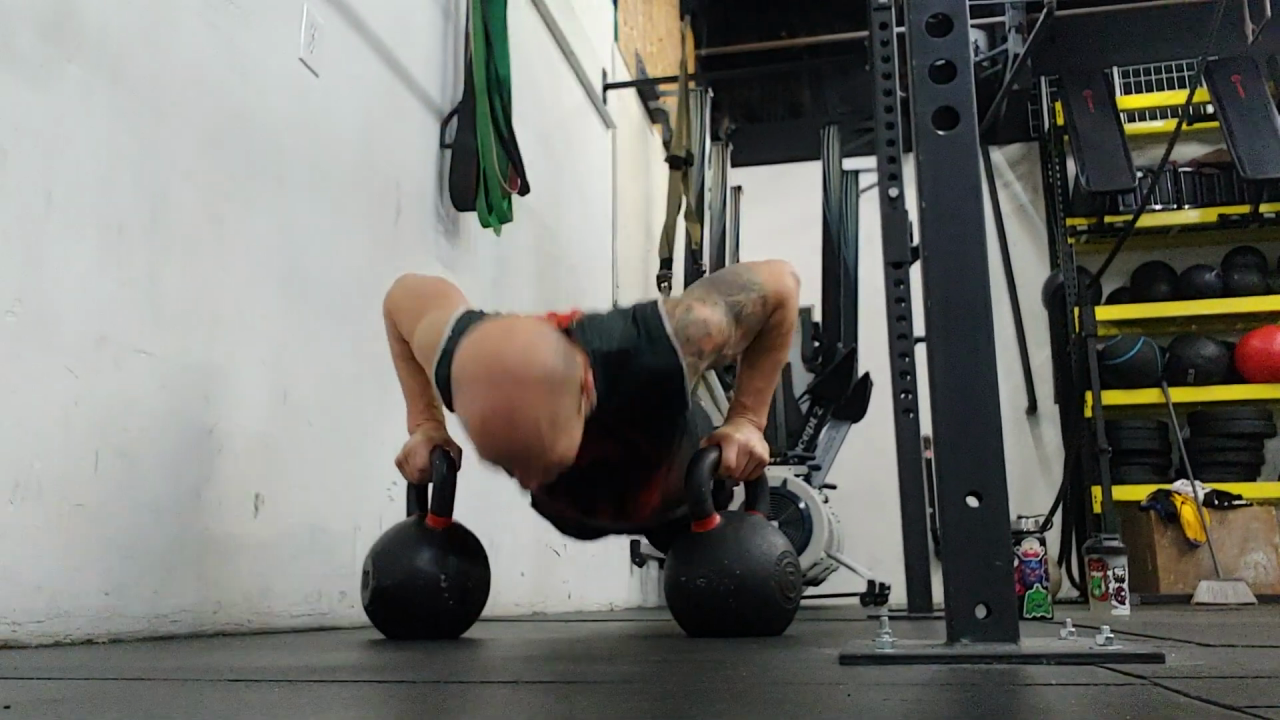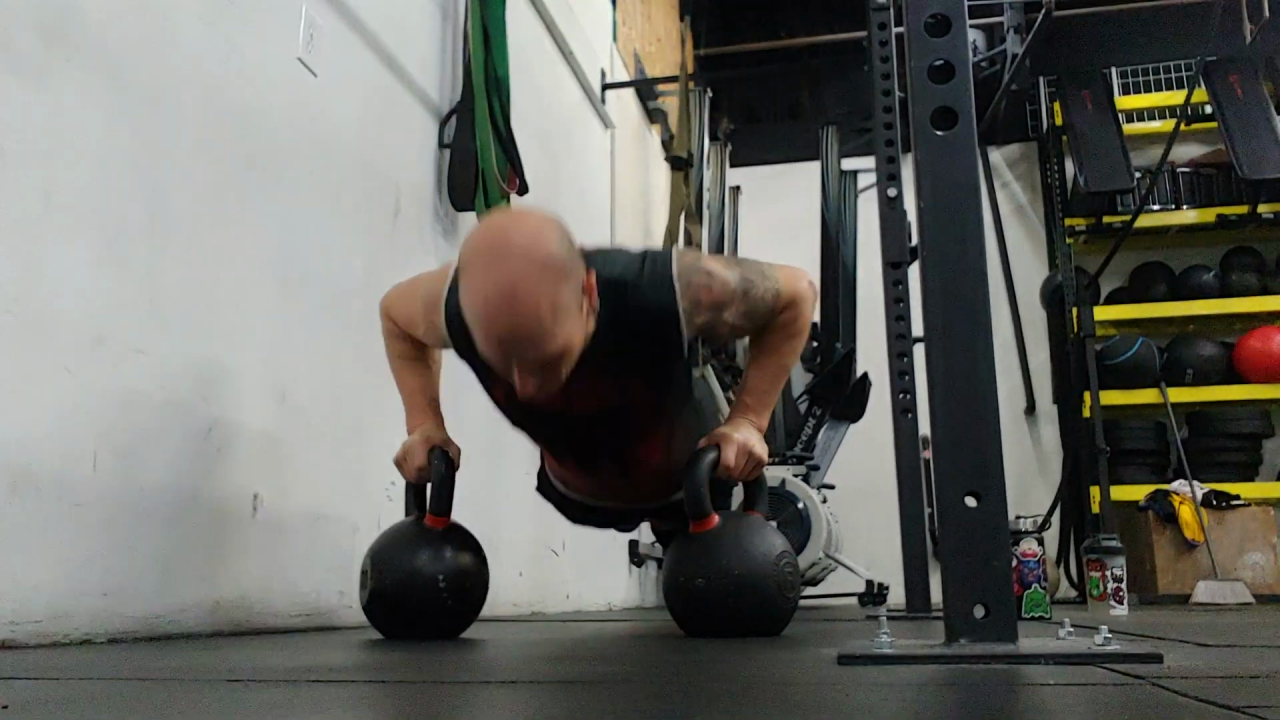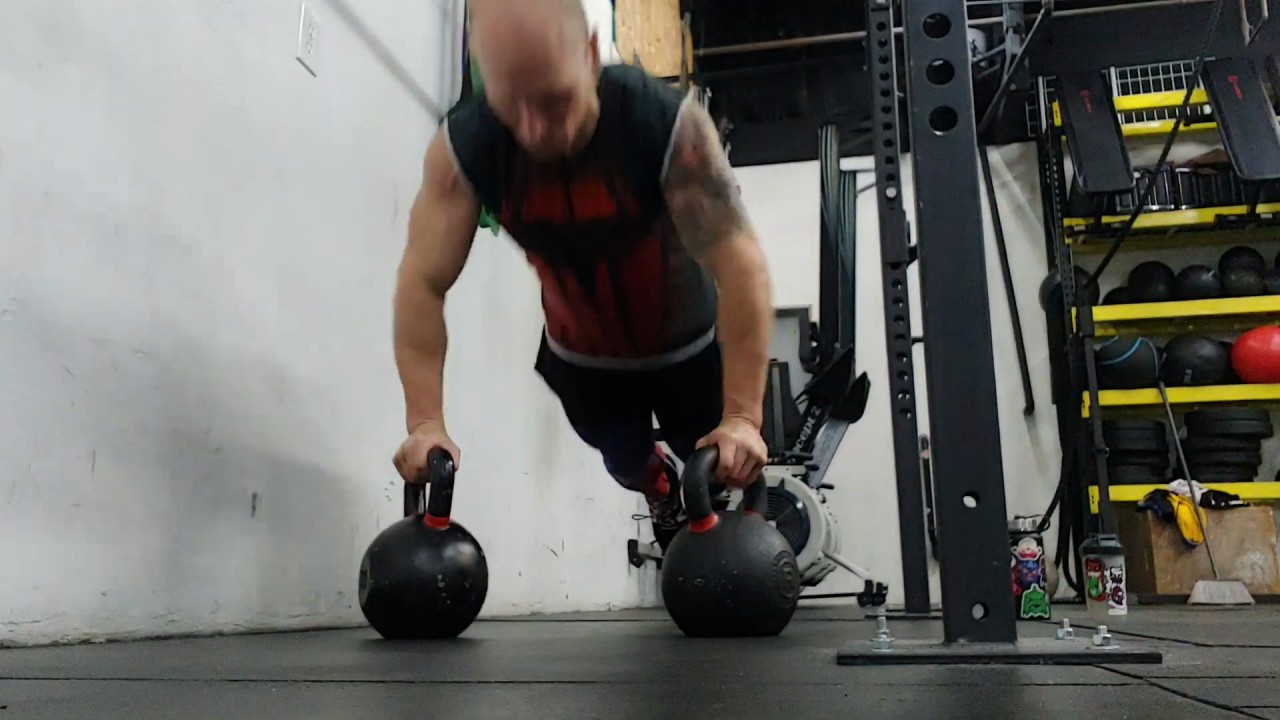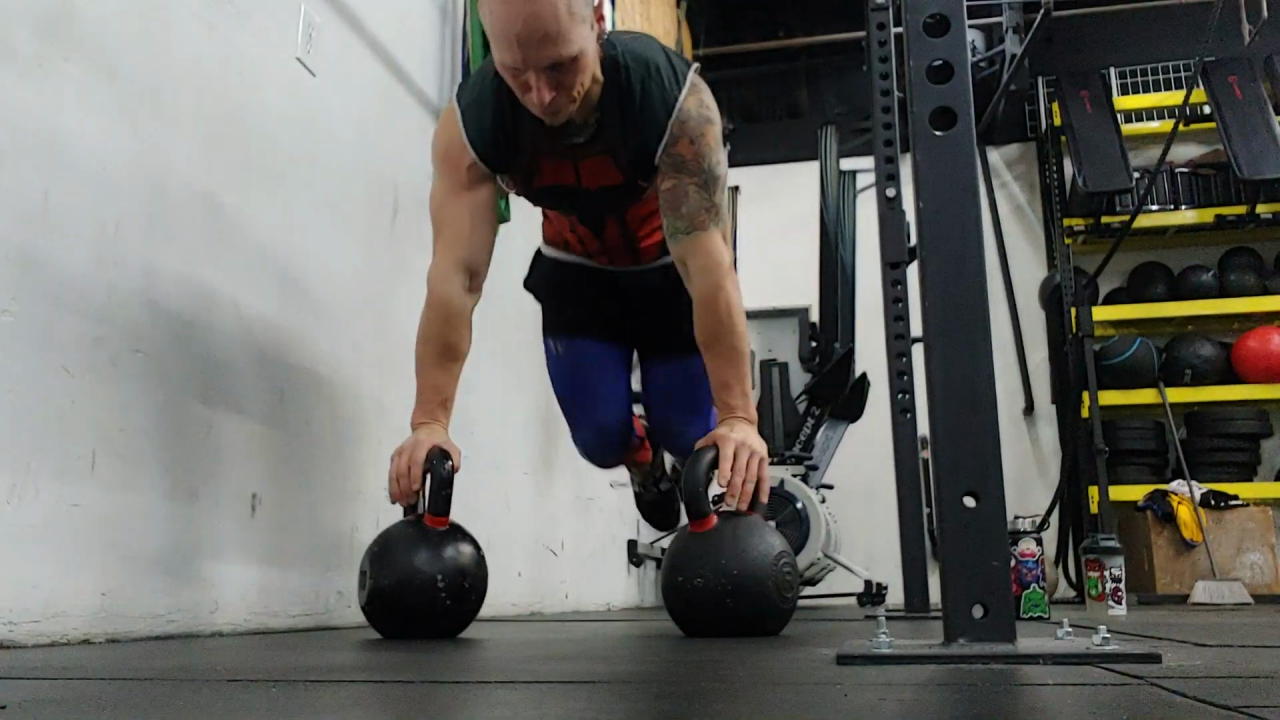
dt=0.3s
person 1, frame 1
left shoulder: (663, 352)
right shoulder: (456, 362)
left elbow: (780, 283)
right elbow: (401, 295)
left wrist: (747, 420)
right wrist: (425, 423)
person 1, frame 2
left shoulder: (669, 295)
right shoulder: (455, 309)
left elbow: (796, 295)
right elbow: (395, 315)
left wrist: (747, 423)
right wrist: (424, 425)
person 1, frame 3
left shoulder: (667, 123)
right shoulder: (463, 147)
left elbow: (741, 270)
right elbow: (423, 283)
left wrist: (744, 417)
right wrist: (424, 422)
left hip: (685, 349)
right hip: (580, 359)
left knee: (715, 464)
right knee: (627, 465)
right ankle: (660, 489)
person 1, frame 4
left shoulder: (672, 96)
right shoulder: (471, 121)
left elbow: (707, 264)
right elbow: (457, 276)
left wrist: (738, 418)
right wrist: (428, 423)
left hip: (668, 266)
right hip: (576, 268)
left knee: (689, 437)
right knee: (602, 441)
right ankle: (642, 458)
